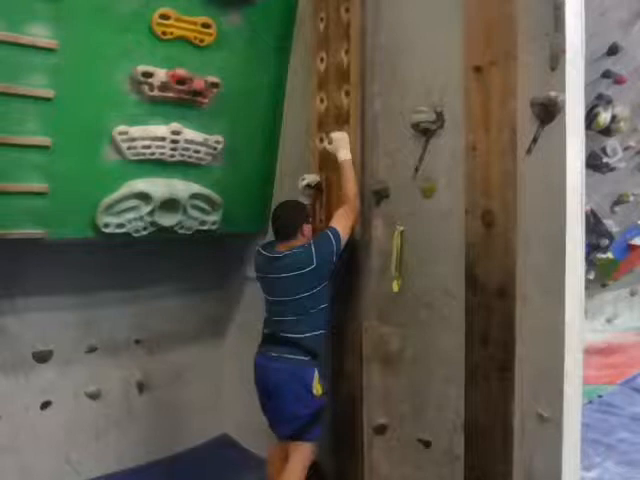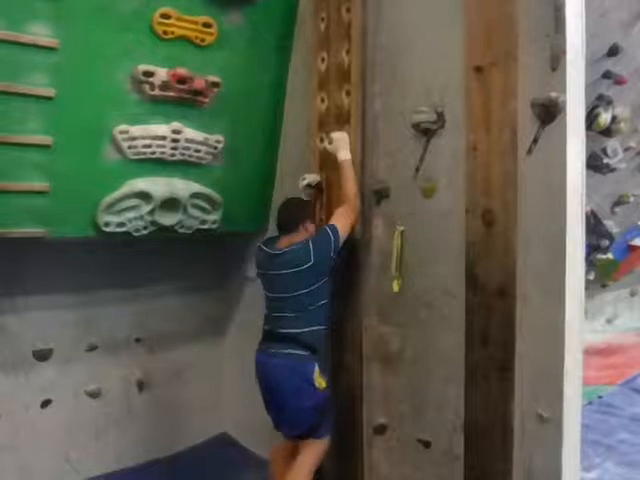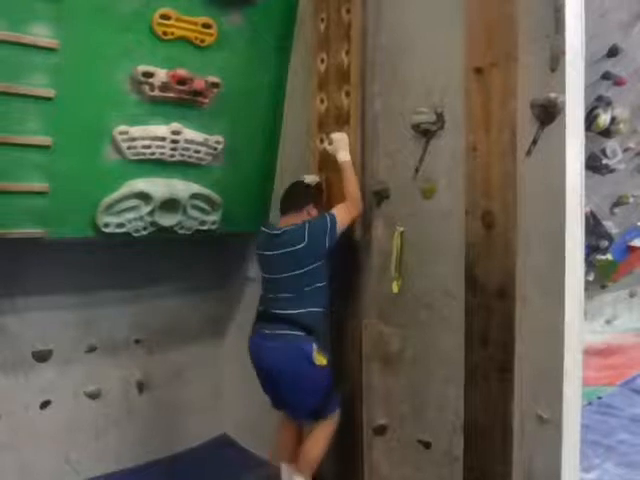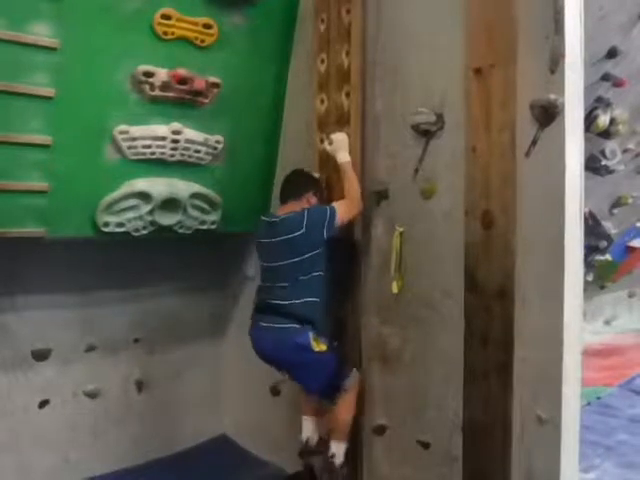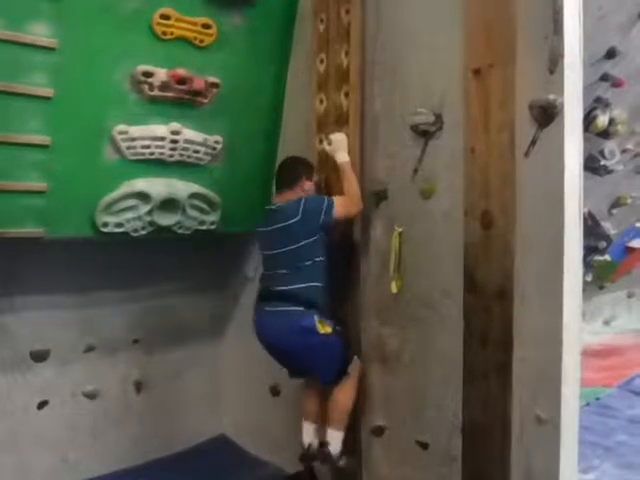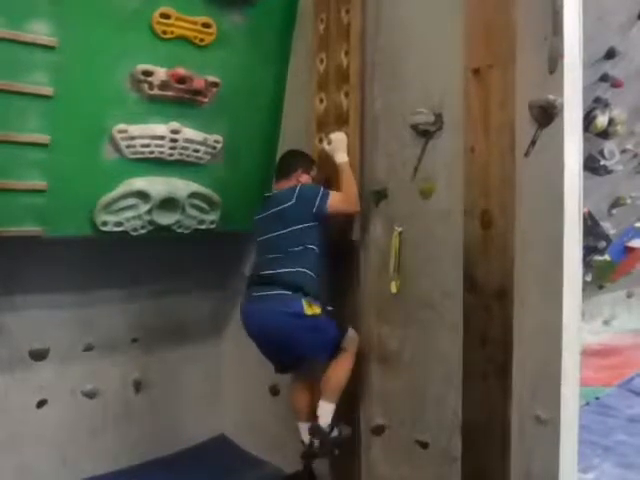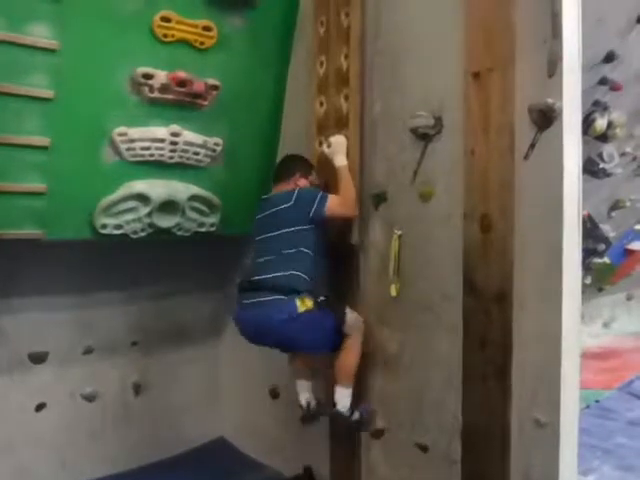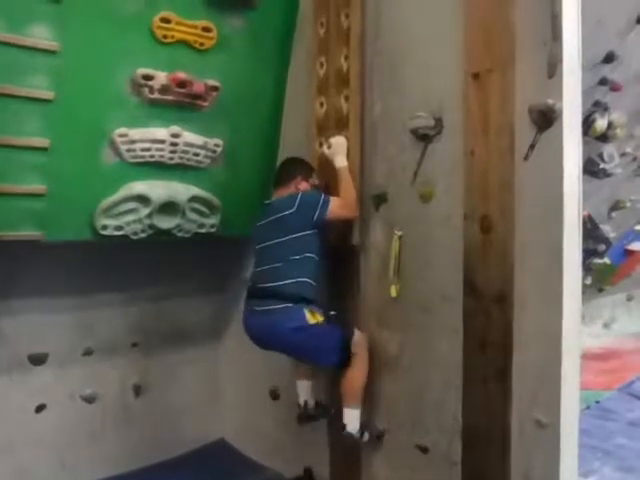
dt=0.2s
person 1, frame 1
left shoulder: (263, 257)
right shoulder: (317, 256)
left elbow: (285, 233)
right elbow: (350, 208)
left wrist: (304, 196)
right wrist: (343, 154)
left hip: (266, 361)
right hip: (298, 366)
left knee: (285, 441)
right knee: (301, 451)
person 1, frame 2
left shoulder: (264, 253)
right shoulder: (315, 253)
left elbow: (287, 234)
right elbow: (350, 208)
left wrist: (305, 197)
right wrist: (343, 155)
left hip: (267, 358)
right hip: (299, 363)
left knee: (289, 438)
right knee: (314, 445)
person 1, frame 3
left shoulder: (265, 236)
right shoulder: (312, 234)
right elbow: (353, 206)
left wrist: (307, 189)
right wrist: (343, 155)
left hip: (261, 342)
right hip: (295, 345)
left knee: (291, 414)
right knee: (327, 417)
person 1, frame 4
left shoulder: (265, 226)
right shoulder: (309, 221)
right elbow: (354, 204)
left wrist: (311, 179)
right wrist: (342, 156)
left hip: (261, 331)
right hip: (294, 335)
left knee: (317, 378)
right knee: (348, 385)
left ankle: (309, 439)
person 1, frame 5
left shoulder: (265, 217)
right shoulder: (307, 207)
right elbow: (354, 204)
right wrist: (341, 155)
left hip: (265, 320)
right hip: (298, 319)
left knee: (317, 375)
right knee: (350, 371)
left ankle: (310, 444)
right ankle: (333, 447)
person 1, frame 6
left shoulder: (265, 207)
right shoulder: (302, 195)
right elbow: (351, 203)
right wrist: (340, 156)
left hip: (253, 308)
right hip: (285, 305)
left knee: (304, 370)
right knee: (349, 343)
left ankle: (310, 438)
right ankle: (323, 425)
person 1, frame 7
left shoulder: (264, 209)
right shoulder: (299, 199)
right elbow: (349, 207)
right wrist: (340, 159)
left hip: (246, 312)
right hip: (278, 308)
left knee: (306, 336)
right knee: (353, 325)
left ankle: (307, 404)
right ankle: (344, 406)
person 1, frame 8
left shoulder: (265, 214)
right shoulder: (302, 203)
right elbow: (350, 209)
right wrist: (340, 160)
left hip: (254, 319)
right hip: (287, 317)
left knee: (311, 337)
right knee: (357, 345)
left ankle: (307, 405)
right ankle: (353, 426)
